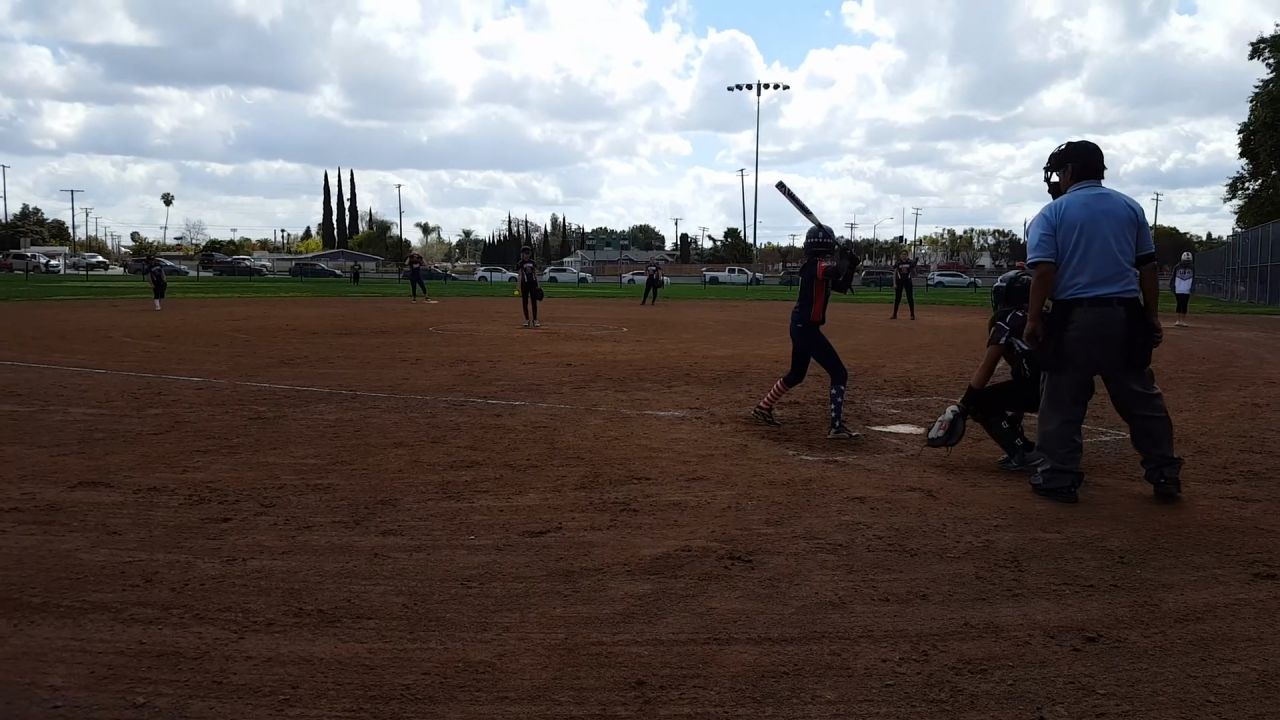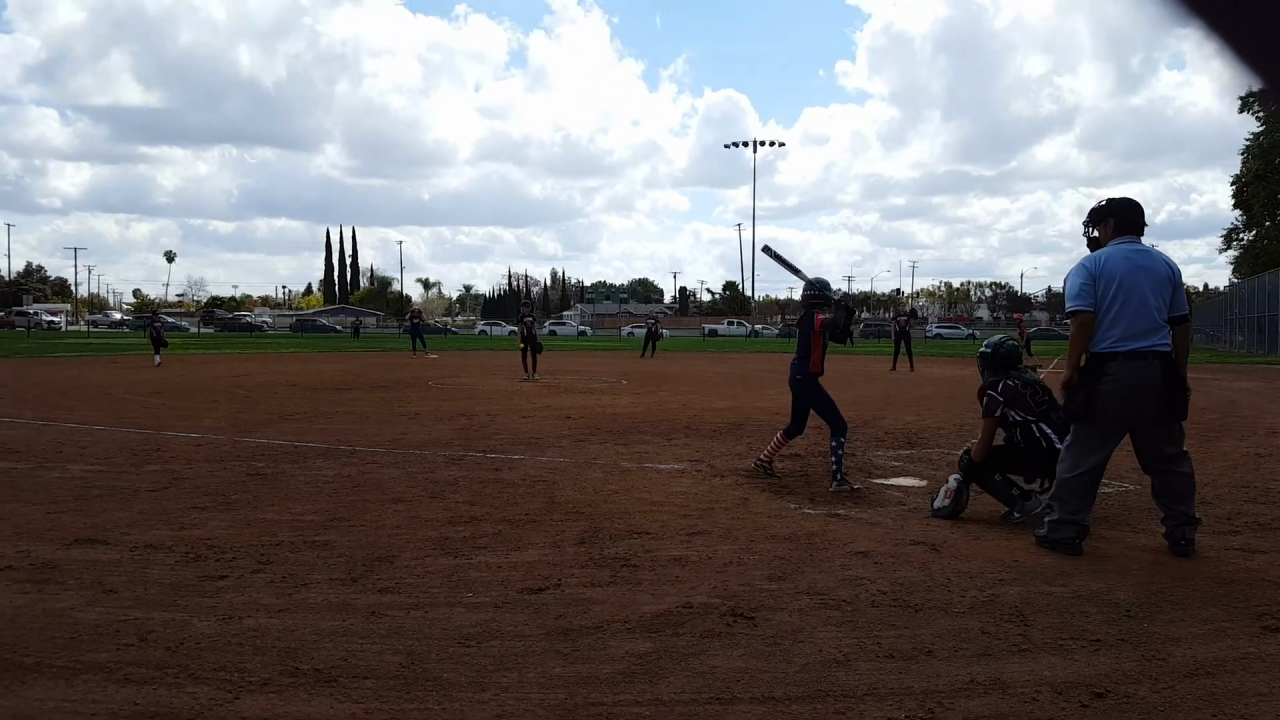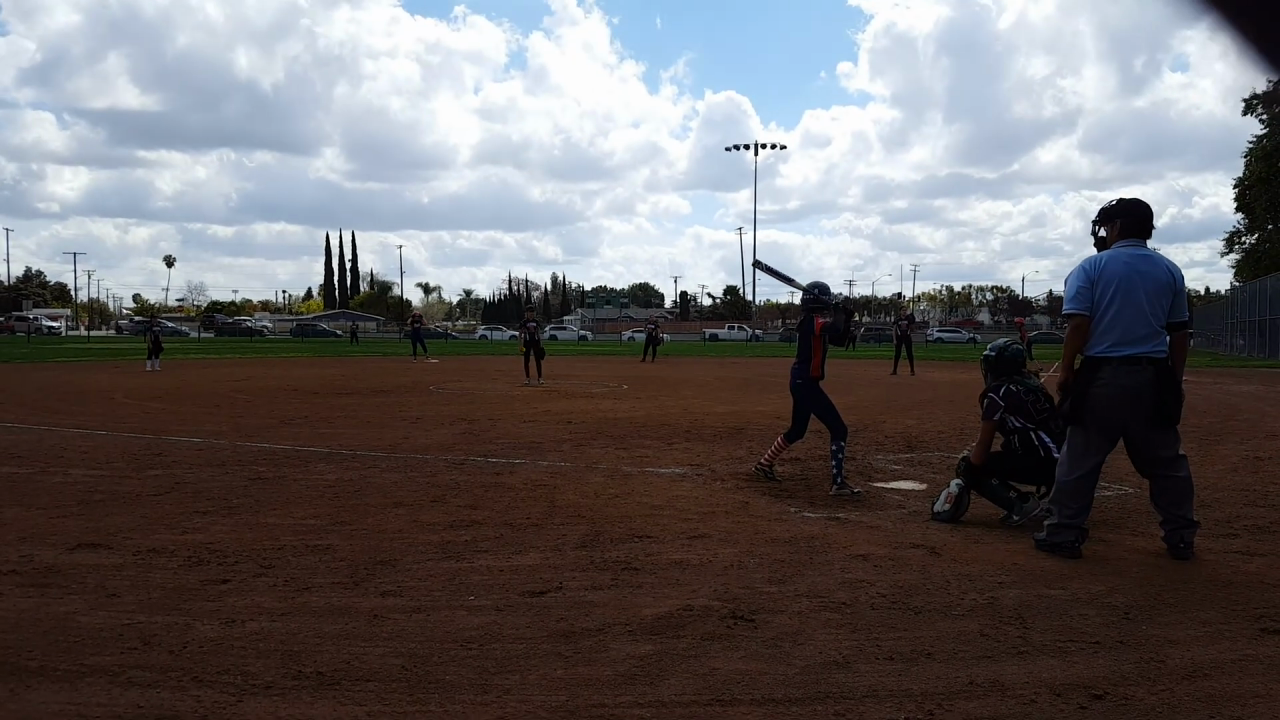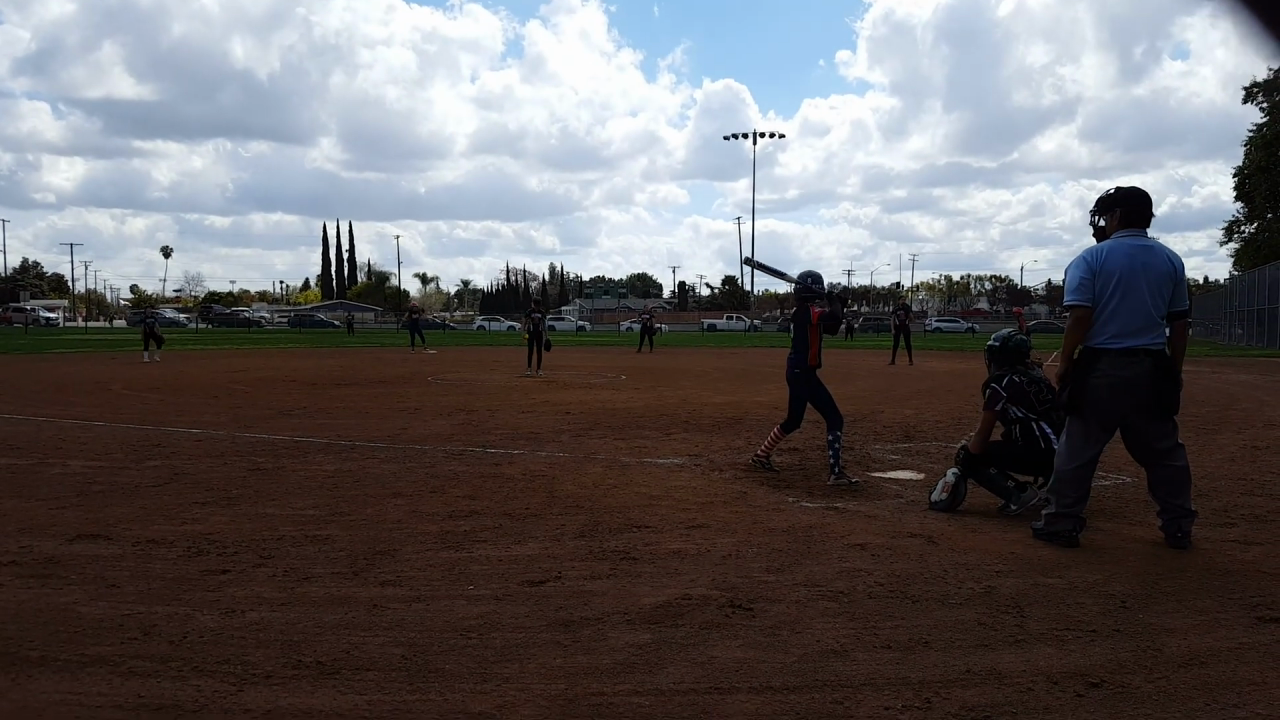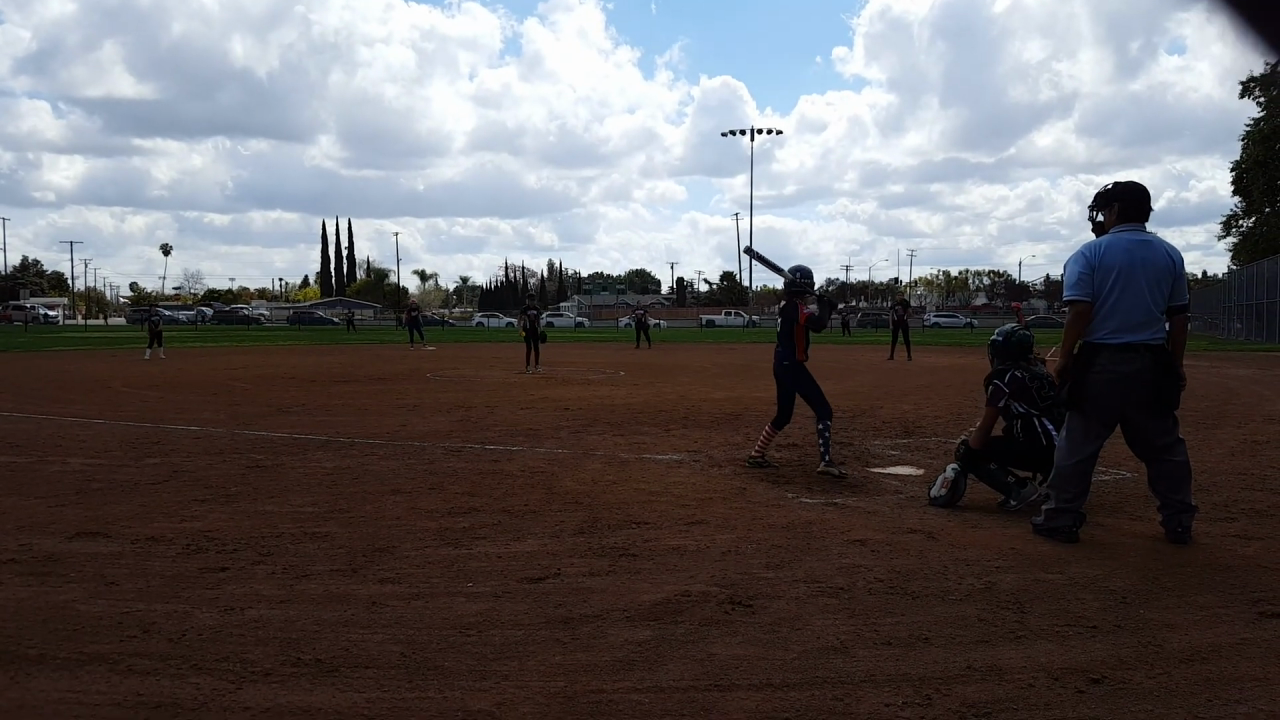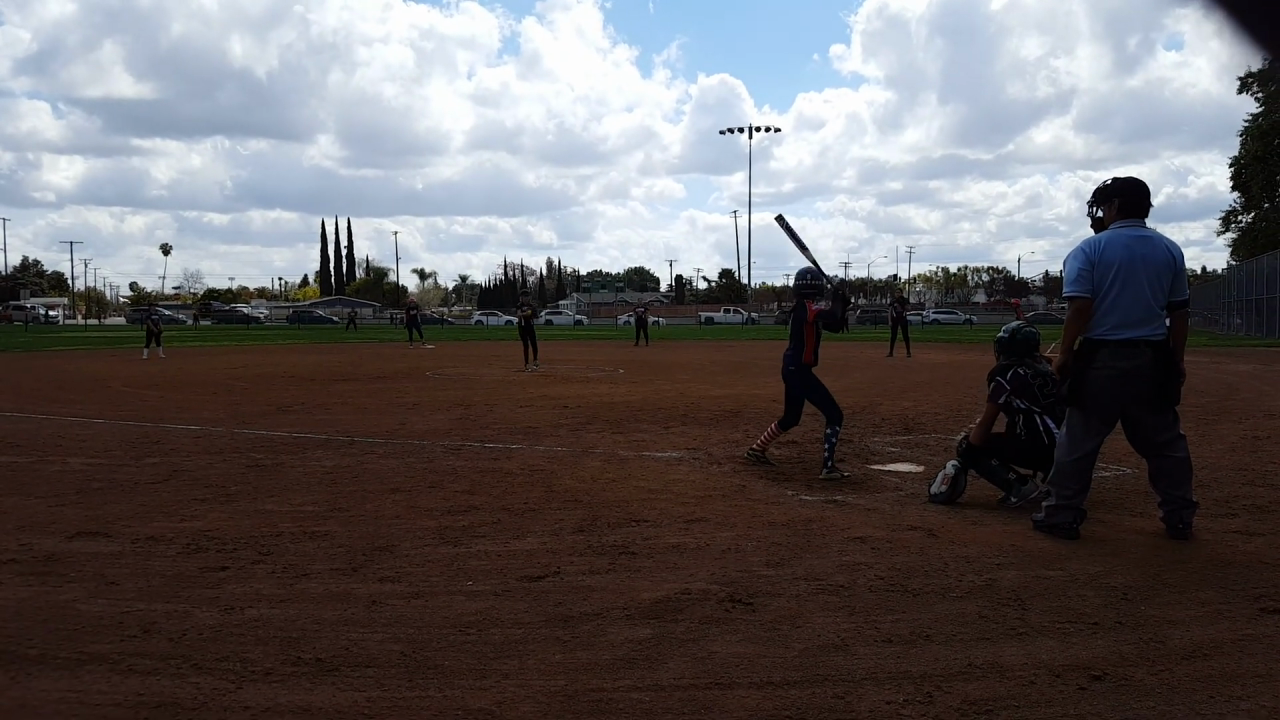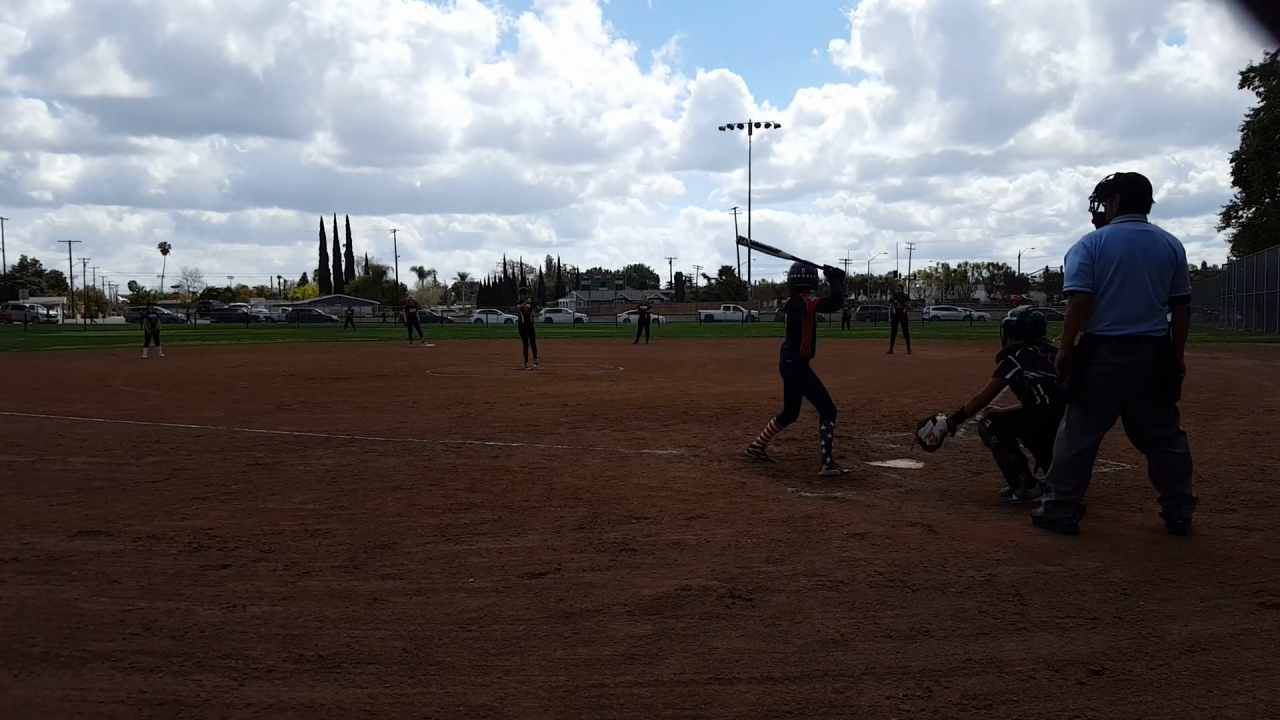
dt=0.5s
person 1, frame 1
left shoulder: (1053, 213)
right shoulder: (1131, 207)
left elbow: (1044, 272)
right elbow: (1147, 267)
left wrist: (1033, 319)
right wrist: (1151, 317)
left hip: (1075, 318)
right hip: (1125, 316)
left knee: (1061, 404)
right knee: (1141, 400)
left ankle: (1058, 479)
right ankle: (1165, 474)
person 1, frame 2
left shoulder: (1091, 264)
right shoulder: (1167, 265)
left elbow: (1083, 321)
right elbow: (1180, 326)
left wrist: (1072, 369)
right wrist: (1181, 375)
left hip: (1108, 372)
right hip: (1158, 372)
left knee: (1084, 455)
right knee: (1169, 456)
left ankle: (1064, 530)
right ankle: (1183, 533)
person 1, frame 3
left shoulder: (1091, 267)
right shoulder: (1170, 271)
left elbow: (1079, 325)
right elbow: (1179, 333)
left wrist: (1066, 370)
right wrist: (1175, 380)
left hip: (1102, 376)
right hip: (1153, 377)
left knee: (1080, 458)
right knee: (1165, 460)
left ankle: (1064, 534)
right ankle: (1181, 537)
person 1, frame 4
left shoulder: (1092, 257)
right shoulder: (1171, 260)
left elbow: (1080, 316)
right elbow: (1179, 322)
left wrist: (1066, 363)
right wrist: (1175, 370)
left hip: (1101, 368)
right hip: (1151, 369)
left knee: (1078, 448)
right knee: (1164, 450)
left ankle: (1062, 523)
right ankle: (1179, 527)
person 1, frame 5
left shoulder: (1091, 252)
right shoulder: (1170, 255)
left elbow: (1079, 311)
right elbow: (1178, 316)
left wrist: (1065, 358)
right wrist: (1176, 364)
left hip: (1101, 363)
right hip: (1152, 364)
left knee: (1078, 443)
right knee: (1164, 445)
left ankle: (1062, 519)
right ankle: (1179, 522)
person 1, frame 6
left shoulder: (1090, 248)
right shoulder: (1170, 250)
left elbow: (1079, 308)
right elbow: (1179, 312)
left wrist: (1065, 354)
right wrist: (1177, 359)
left hip: (1101, 359)
right hip: (1153, 360)
left knee: (1079, 439)
right knee: (1165, 441)
left ankle: (1063, 514)
right ankle: (1180, 517)
person 1, frame 7
left shoulder: (1092, 243)
right shoulder: (1172, 245)
left elbow: (1080, 302)
right elbow: (1181, 308)
left wrist: (1066, 347)
right wrist: (1176, 354)
left hip: (1102, 354)
right hip: (1154, 355)
left knee: (1078, 434)
right knee: (1164, 436)
left ankle: (1061, 510)
right ankle: (1179, 513)
person 2, frame 1
left shoulder: (815, 266)
right shoulder: (816, 265)
left elbow: (842, 287)
right elbow: (836, 273)
left wrist: (850, 267)
right wrist: (844, 259)
left hip: (801, 326)
right hip: (807, 328)
left knee: (796, 375)
right knee: (838, 373)
left ankle: (763, 408)
right ankle: (836, 426)
person 2, frame 2
left shoulder: (814, 318)
right shoulder: (814, 317)
left elbow: (841, 338)
right elbow: (834, 325)
left wrist: (846, 318)
right wrist: (839, 311)
left hip: (800, 378)
right hip: (806, 379)
left knee: (796, 427)
right knee: (838, 425)
left ankle: (763, 461)
right ankle: (838, 480)
person 2, frame 3
left shoulder: (812, 322)
right shoulder: (813, 321)
left elbow: (840, 340)
right elbow: (835, 329)
left wrist: (846, 320)
right wrist: (839, 314)
left hip: (801, 382)
right hip: (806, 383)
left knee: (796, 431)
right knee: (838, 429)
left ankle: (764, 464)
right ankle: (838, 483)
person 2, frame 4
left shoulder: (804, 311)
right shoulder: (807, 310)
left elbow: (832, 329)
right elbow: (834, 316)
left wrist: (839, 307)
right wrist: (834, 302)
left hip: (797, 371)
right hip: (803, 373)
left knee: (793, 421)
right knee: (834, 419)
left ankle: (762, 455)
right ankle: (836, 473)
person 2, frame 5
left shoulder: (787, 306)
right shoulder: (796, 307)
left elbow: (816, 327)
right elbow: (819, 324)
left wrist: (827, 308)
right wrist: (824, 305)
left hip: (782, 365)
right hip: (792, 366)
left knee: (782, 416)
right knee: (824, 410)
left ankle: (756, 455)
right ankle: (826, 462)
person 2, frame 6
left shoulder: (807, 309)
right shoulder: (805, 307)
left elbow: (835, 326)
right elbow: (833, 318)
left wrist: (842, 306)
right wrist: (837, 301)
left hip: (793, 369)
right hip: (800, 370)
left knee: (790, 419)
right knee: (834, 415)
left ankle: (757, 450)
right ankle: (828, 467)
person 2, frame 7
left shoulder: (797, 301)
right shoulder: (802, 301)
left elbow: (833, 302)
right elbow: (836, 302)
left wrist: (838, 281)
right wrist: (833, 278)
left hip: (790, 363)
right hip: (796, 364)
left knee: (790, 413)
right knee: (828, 410)
left ankle: (757, 447)
right ankle: (828, 463)
person 3, frame 1
left shoulder: (1006, 320)
left elbow: (985, 370)
left wrist: (962, 407)
right wrist: (1017, 410)
left knee: (977, 401)
left ankle: (1023, 451)
person 3, frame 2
left shoulder: (996, 388)
right shoulder: (1030, 379)
left elbow: (984, 442)
left wrist: (962, 478)
left hip: (1044, 457)
left knee: (971, 460)
left ankle: (1023, 501)
person 3, frame 3
left shoulder: (998, 392)
right shoulder: (1032, 384)
left elbow: (983, 445)
left wrist: (964, 481)
left hip: (1040, 464)
left knee: (968, 466)
left ankle: (1021, 504)
right ankle: (1052, 490)
person 3, frame 4
left shoulder: (1000, 382)
right shoulder: (1034, 374)
left elbow: (982, 435)
left wrist: (961, 470)
left hip: (1040, 455)
left knee: (968, 455)
left ankle: (1019, 494)
person 3, frame 5
left shoulder: (1002, 377)
right shoulder: (1038, 371)
left elbow: (984, 430)
left wrist: (961, 465)
left hip: (1039, 450)
left knee: (967, 450)
left ankle: (1019, 489)
person 3, frame 6
left shoulder: (1005, 374)
right shoulder: (1044, 369)
left elbow: (985, 424)
left wrist: (962, 462)
left hip: (1039, 449)
left knee: (969, 445)
left ankle: (1020, 486)
person 3, frame 7
left shoulder: (1016, 355)
right shoulder: (1048, 350)
left elbow: (984, 397)
left wrist: (952, 421)
right wrist: (1000, 412)
left hip: (1052, 415)
left knee: (990, 425)
left ankle: (1026, 488)
